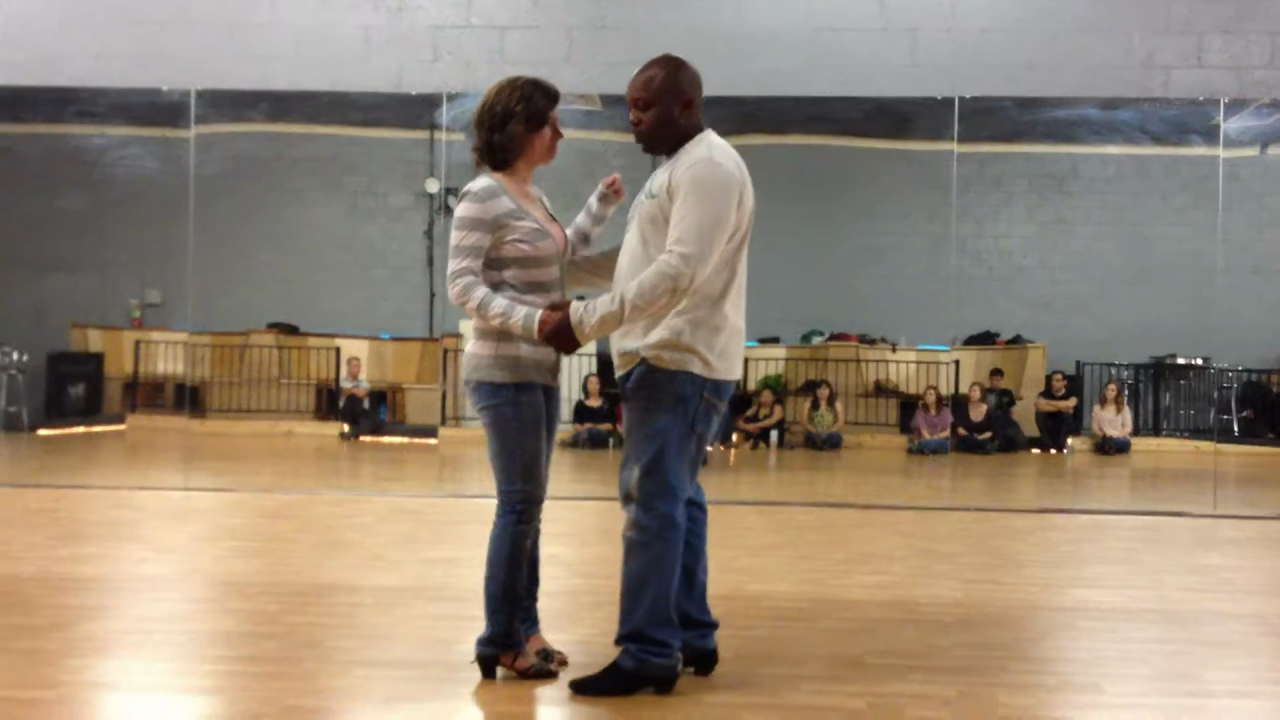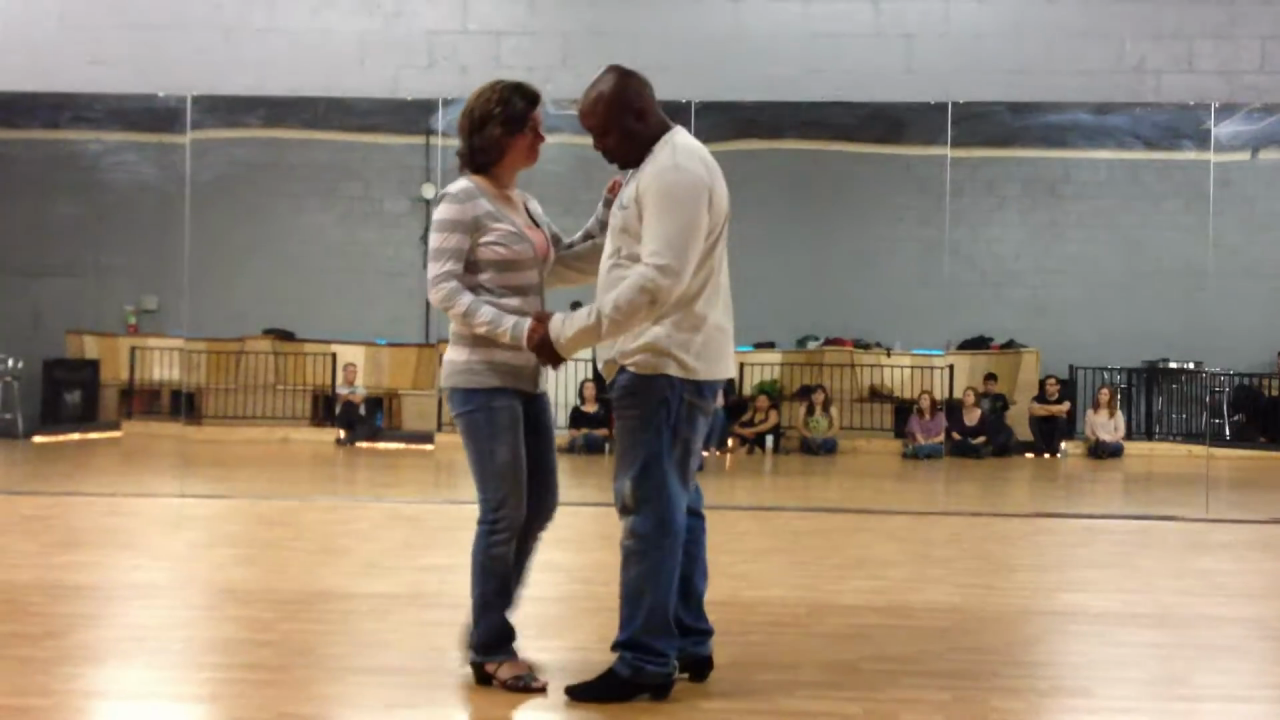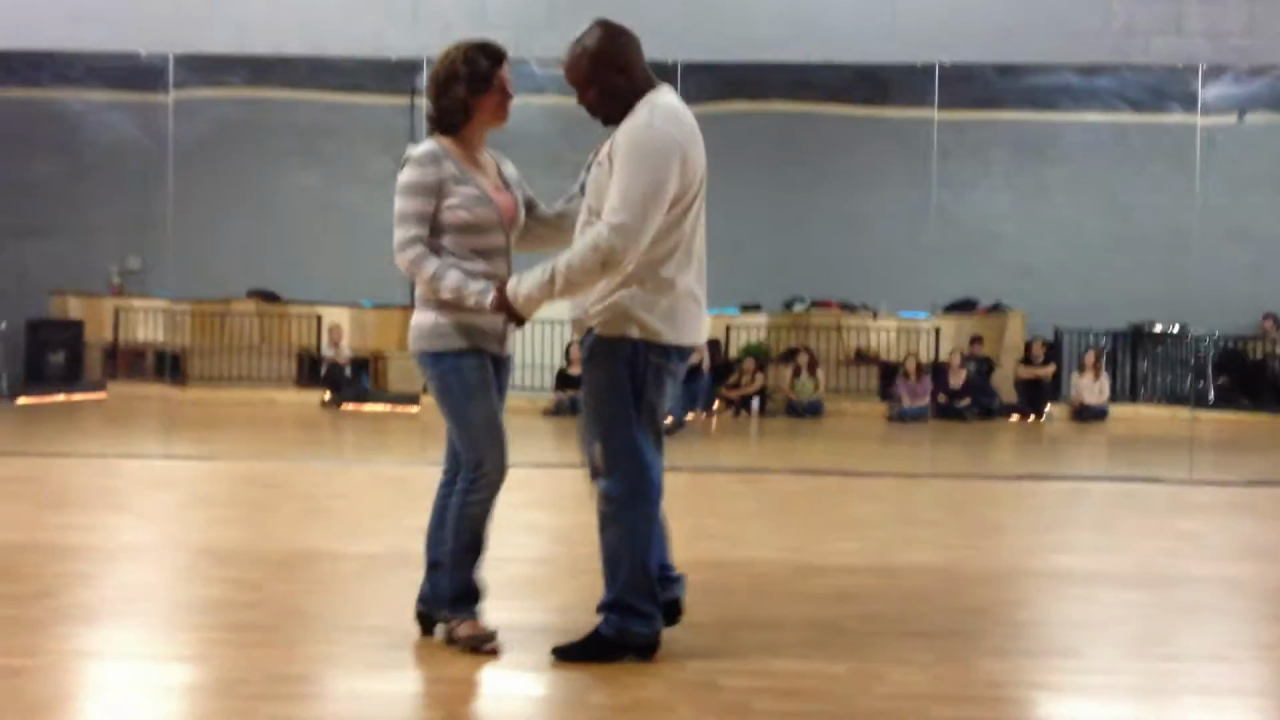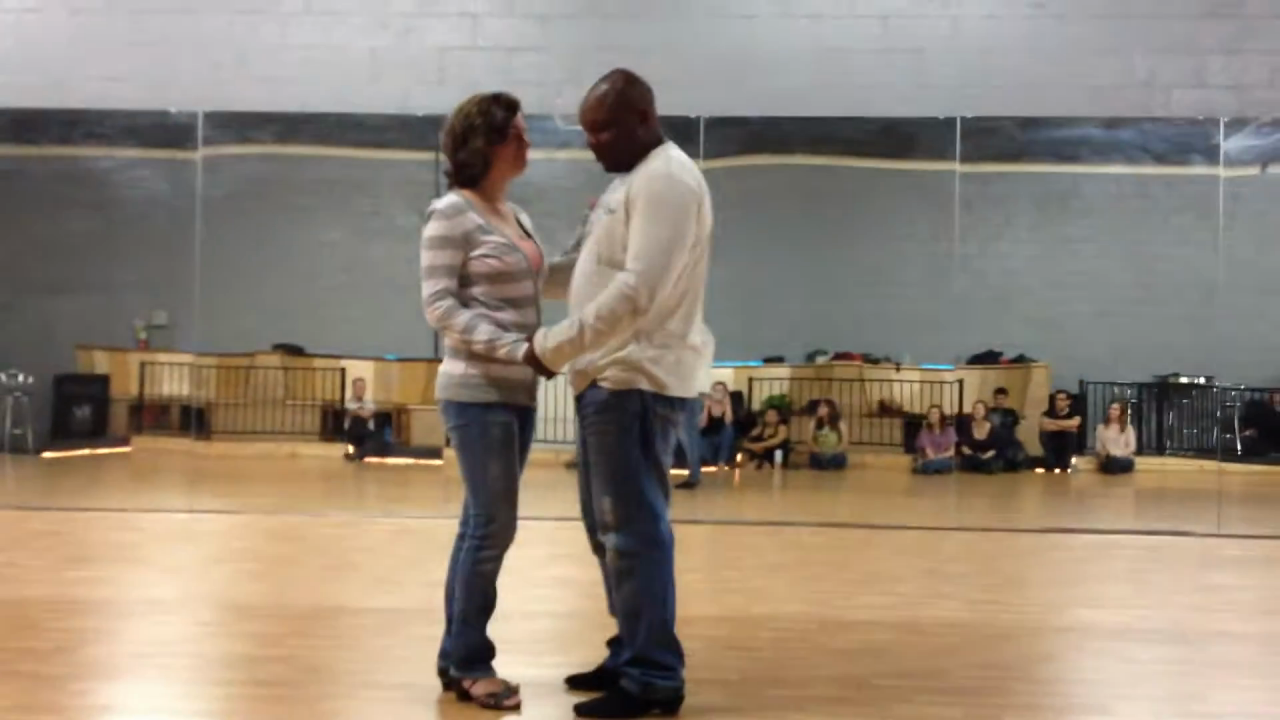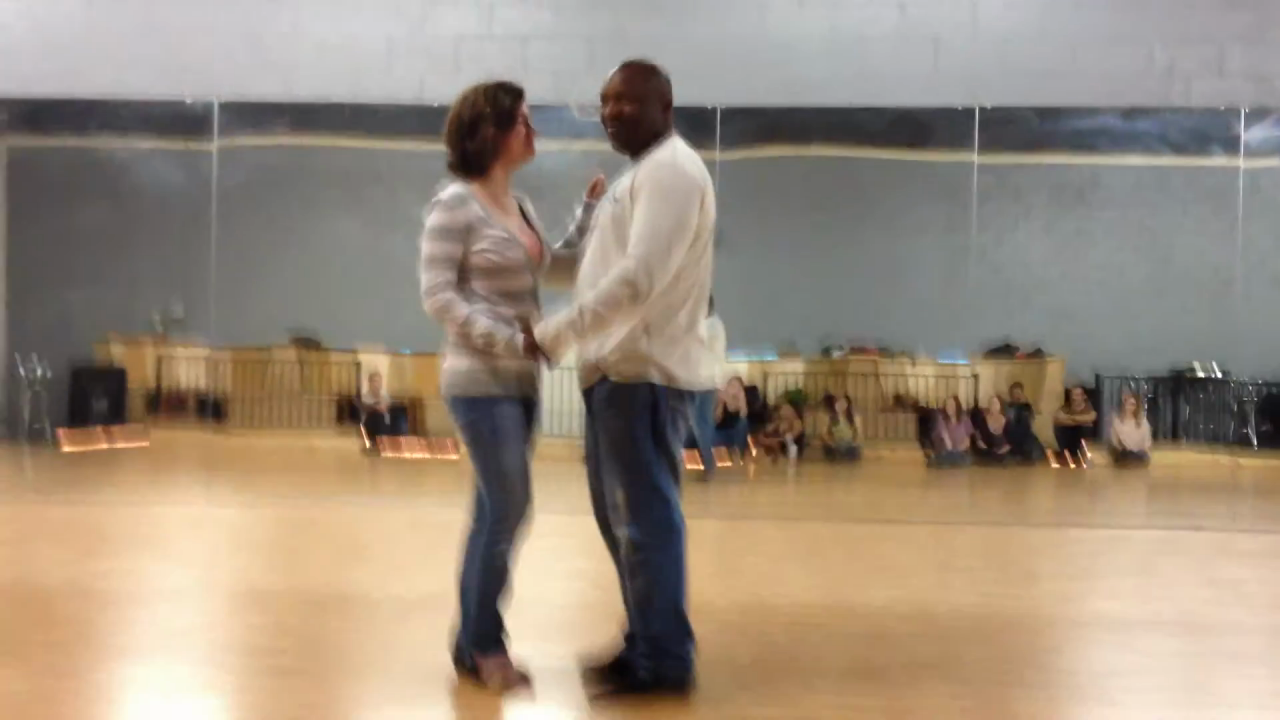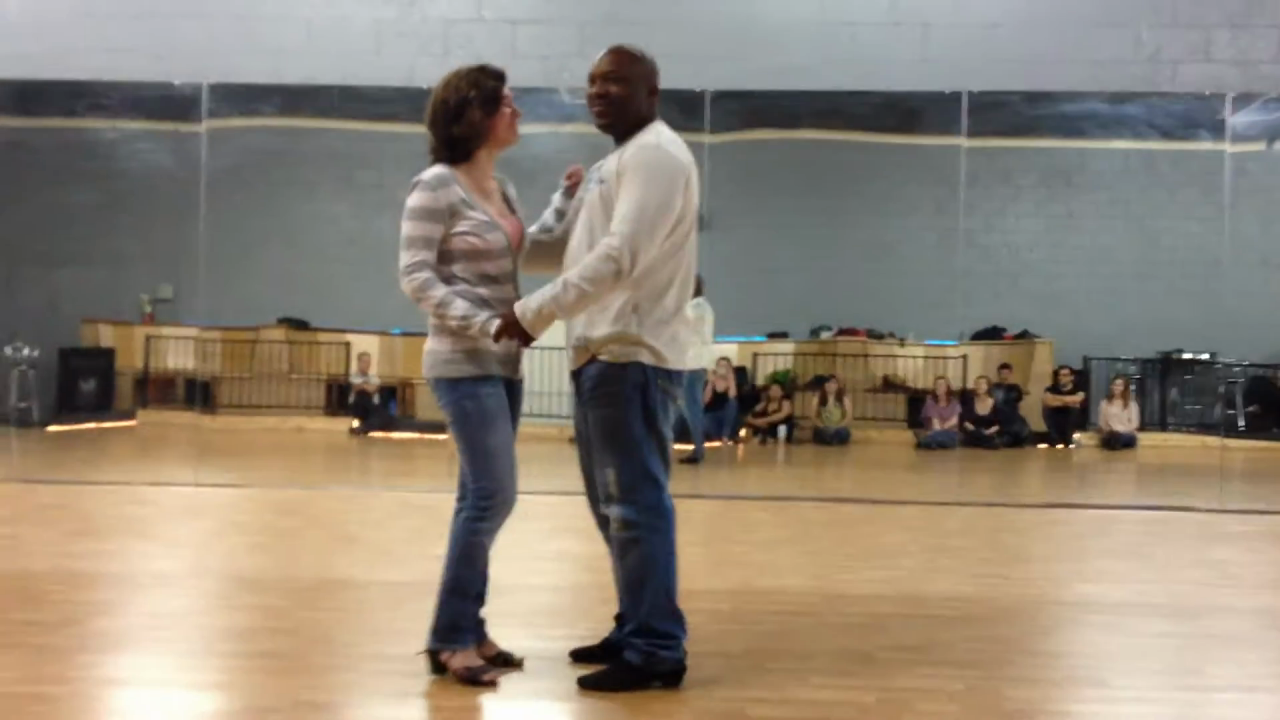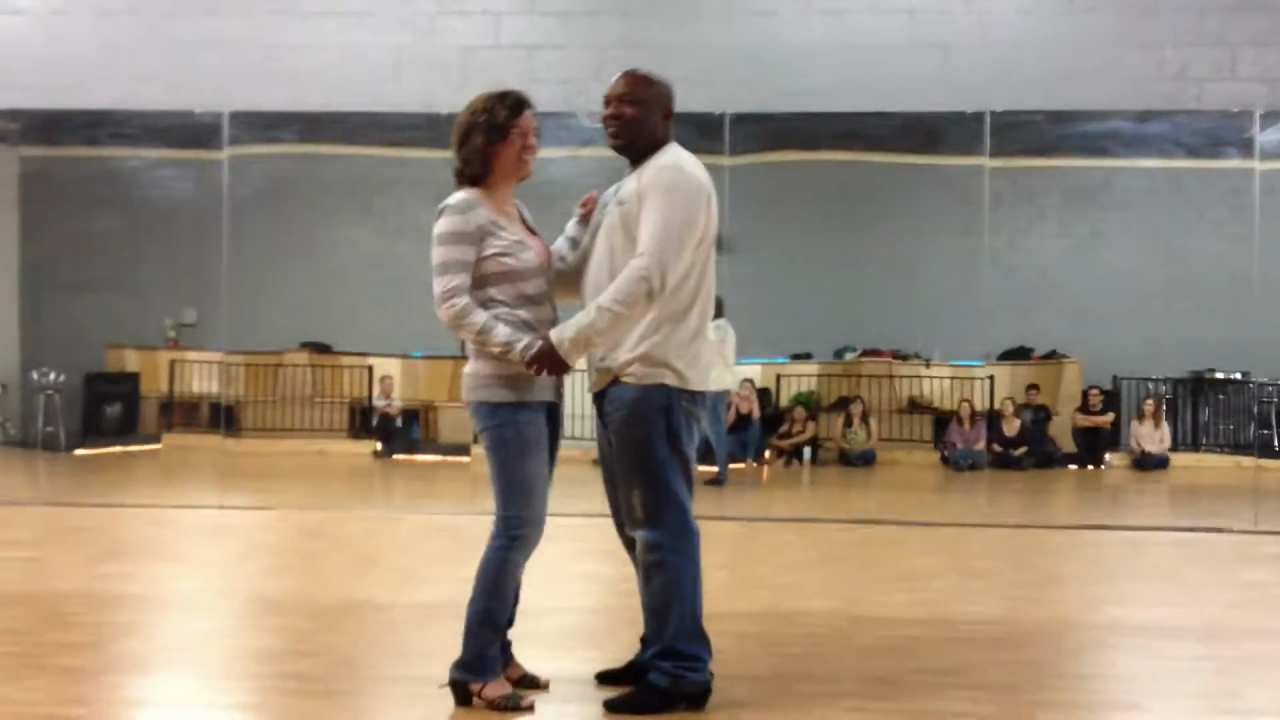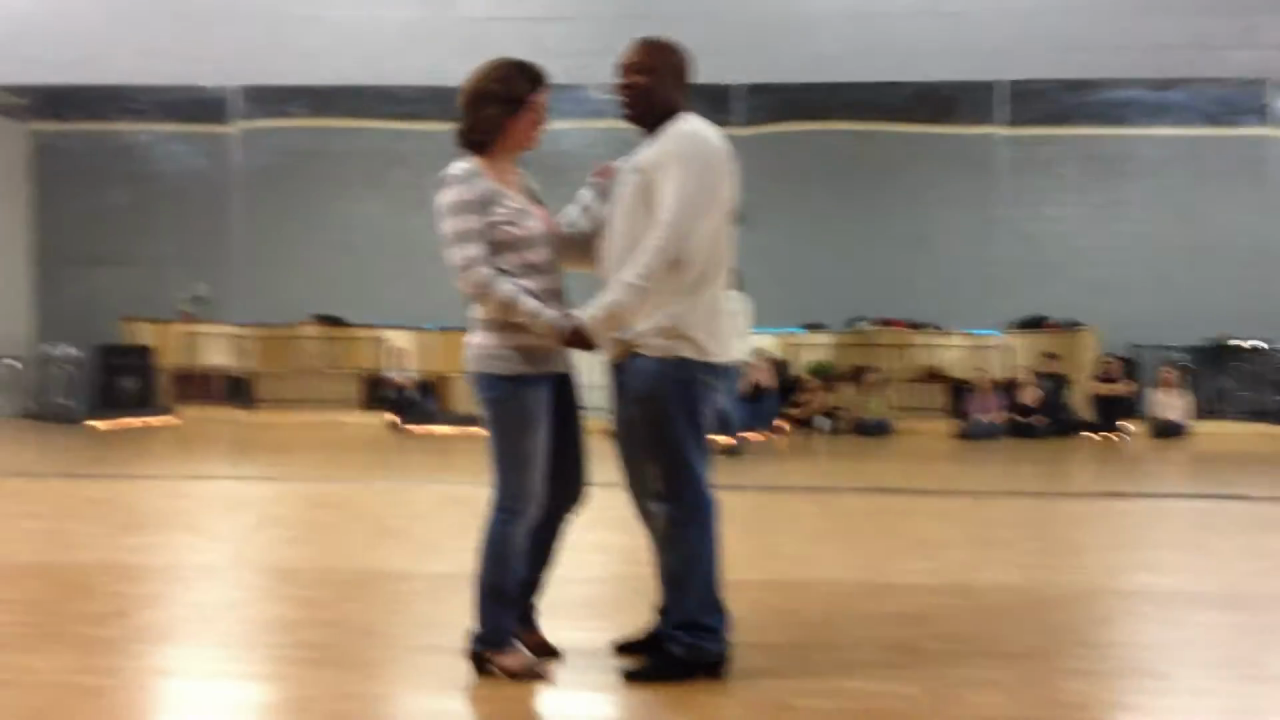
dt=0.4s
person 1, frame 1
left shoulder: (708, 165)
right shoulder: (679, 168)
left elbow: (680, 272)
left wrist: (586, 319)
right wrist: (586, 318)
left hip: (680, 362)
right hip: (665, 358)
left knee: (651, 501)
right knee: (676, 499)
left ankle: (648, 653)
right ankle: (691, 636)
person 1, frame 2
left shoulder: (676, 168)
right shoulder: (660, 166)
left elbow: (658, 282)
left wrist: (567, 333)
right wrist: (569, 328)
left hip: (665, 365)
right hip: (666, 362)
left knee: (648, 509)
right knee: (675, 506)
left ankle: (645, 661)
right ankle: (688, 642)
person 1, frame 3
left shoulder: (654, 131)
right shoulder: (649, 122)
left elbow: (616, 242)
left wrist: (526, 292)
right wrist: (537, 289)
left hip: (639, 326)
right hip: (633, 322)
left knee: (623, 473)
right knee: (625, 468)
left ankle: (631, 622)
right ankle: (656, 590)
person 1, frame 4
left shoulder: (667, 180)
right shoulder: (635, 180)
left elbow: (639, 292)
left wrist: (553, 346)
right wrist: (562, 347)
left hip: (638, 382)
right hip: (610, 378)
left knee: (633, 530)
right knee: (612, 527)
right ankle: (632, 656)
person 1, frame 5
left shoulder: (671, 171)
right shoulder: (639, 175)
left elbow: (638, 279)
left wrist: (553, 332)
left hip: (644, 374)
right hip: (616, 370)
left knee: (645, 519)
right knee: (622, 518)
left ankle: (665, 660)
right ankle: (647, 643)
person 1, frame 6
left shoulder: (656, 153)
right shoulder: (623, 159)
left elbow: (621, 257)
left wrist: (533, 311)
left hip: (632, 357)
right hip: (606, 352)
left knee: (635, 502)
right knee: (614, 501)
left ankle: (655, 650)
right ankle: (636, 631)
person 1, frame 7
left shoulder: (674, 174)
right shoulder: (636, 182)
left elbow: (649, 278)
left wrist: (567, 340)
left hip: (654, 379)
right hip: (623, 376)
left knee: (660, 526)
right knee: (639, 527)
right ankle: (659, 653)
person 1, frame 8
left shoulder: (692, 143)
right shoulder: (647, 154)
left elbow: (670, 250)
right elbow: (616, 246)
left wrist: (596, 318)
left hip: (672, 349)
right hip: (639, 348)
left knee: (677, 496)
right knee: (658, 496)
left ankle: (698, 639)
right ankle: (679, 622)
person 2, frame 1
left shoulder: (534, 198)
right shoulder: (482, 197)
left elbow: (558, 263)
right elbow: (462, 284)
left wrist: (599, 210)
right wrist: (530, 321)
left hip: (539, 372)
right hip: (504, 372)
left knee: (527, 504)
right knee: (519, 503)
left ankle: (522, 627)
right ankle: (500, 642)
person 2, frame 2
left shoulder: (527, 206)
right shoulder: (461, 199)
left elbow: (567, 265)
right elbow: (443, 288)
left wrist: (608, 216)
right wrist: (517, 329)
left hip: (526, 379)
right hip: (481, 378)
left knee: (538, 506)
right knee: (505, 512)
left ankle: (489, 628)
right ankle: (491, 648)
person 2, frame 3
left shoulder: (499, 165)
right shoulder: (428, 161)
left elbow: (544, 229)
right elbow: (410, 249)
right wrist: (475, 295)
left hip: (487, 337)
right hip: (449, 336)
left knee: (467, 468)
right knee: (483, 464)
left ankle: (437, 598)
right ankle: (453, 601)
person 2, frame 4
left shoulder: (515, 216)
right shoulder: (451, 213)
left elbow: (545, 283)
right elbow: (439, 305)
right wrist: (514, 347)
left hip: (516, 392)
right hip: (477, 392)
left knee: (484, 525)
right knee: (492, 526)
left ankle: (457, 655)
right ankle: (469, 663)
person 2, frame 5
left shoulder: (519, 205)
right shoulder: (455, 205)
left elbow: (550, 266)
right elbow: (438, 296)
left wrist: (589, 210)
right wrist: (512, 340)
left hip: (519, 383)
right hip: (480, 383)
left knee: (494, 513)
right knee: (506, 512)
left ankle: (474, 641)
right ankle: (482, 646)
person 2, frame 6
left shoulder: (502, 187)
right shoulder: (436, 186)
left elbow: (528, 250)
right elbow: (416, 277)
left wrist: (567, 198)
right wrist: (480, 326)
left hip: (501, 365)
right hip: (462, 365)
left knee: (481, 498)
right knee: (493, 495)
left ankle: (469, 629)
right ankle: (449, 636)
person 2, frame 7
left shoulder: (517, 210)
right shoulder: (462, 210)
right elbow: (452, 304)
left wrist: (581, 226)
right wrist: (524, 350)
left hip: (539, 389)
right hip: (504, 391)
left knee: (520, 526)
right knee: (520, 527)
left ankle: (495, 650)
right ankle: (475, 669)
person 2, frame 8
left shoulder: (519, 180)
right shoulder: (465, 180)
right elbow: (474, 275)
left wrist: (594, 198)
right wrist: (559, 324)
left hip: (547, 362)
right hip: (507, 361)
left knee: (565, 491)
right knee: (522, 502)
left ankle: (516, 613)
right ankle: (495, 638)
